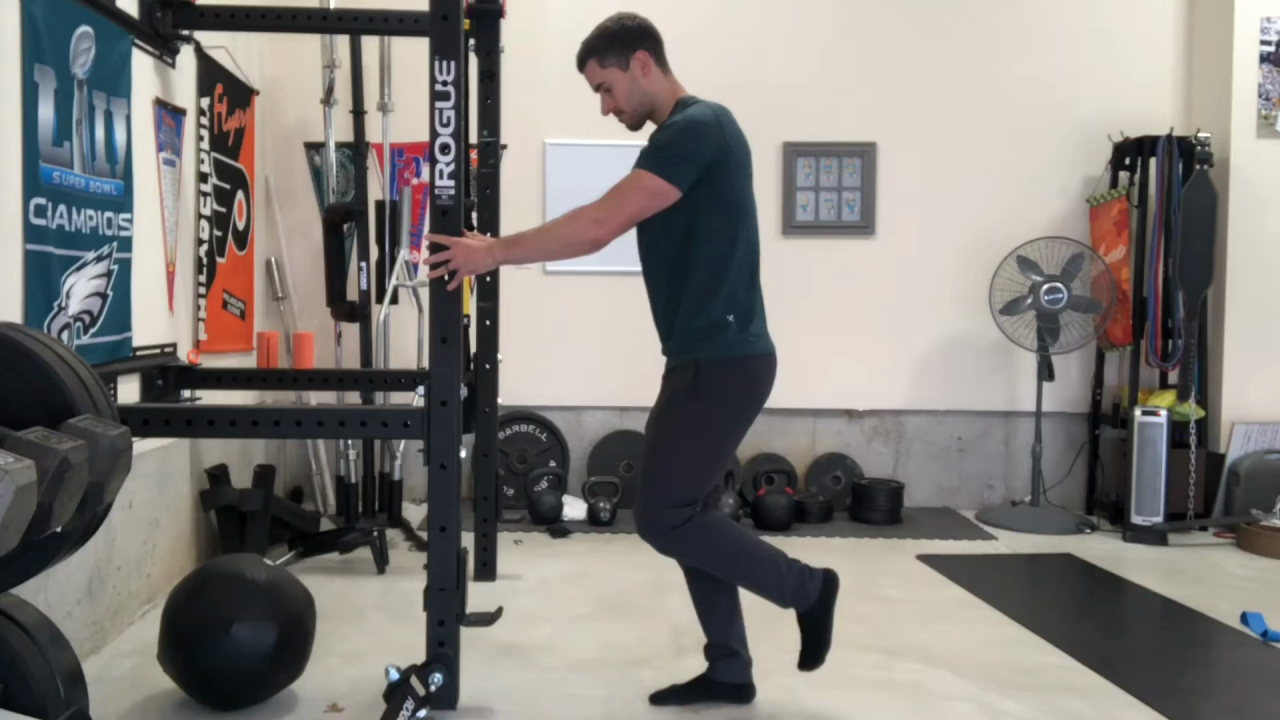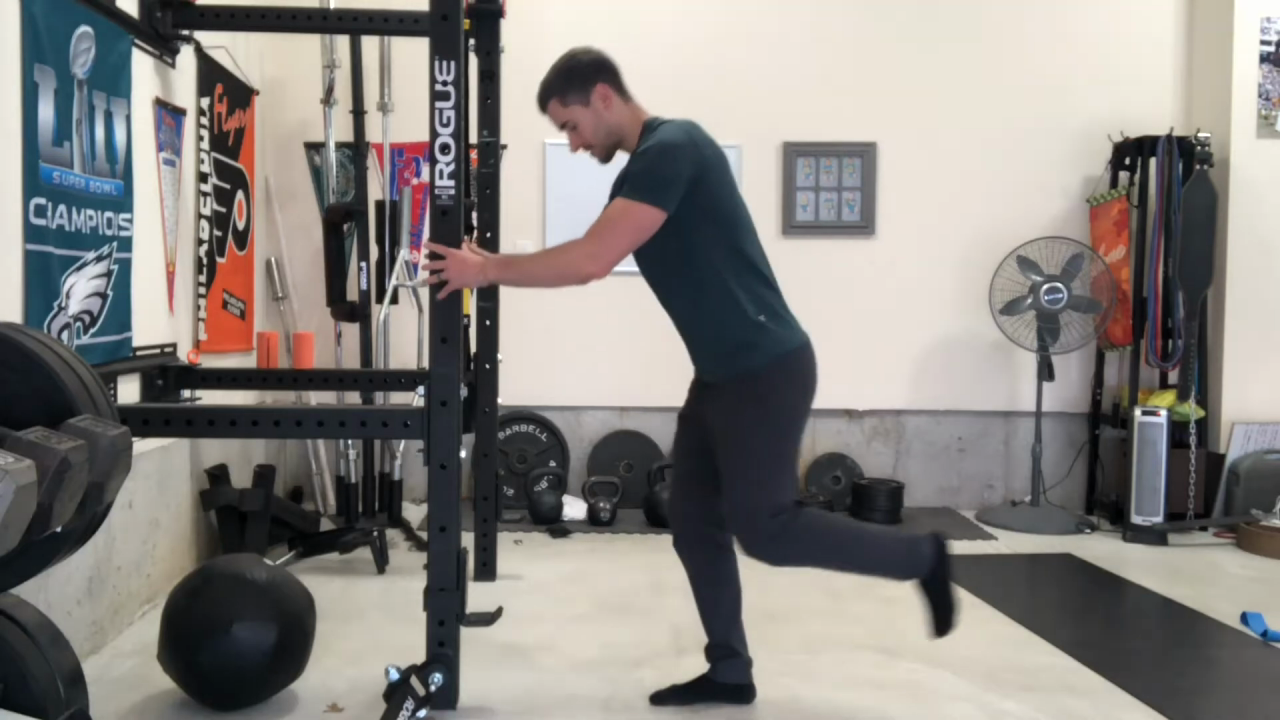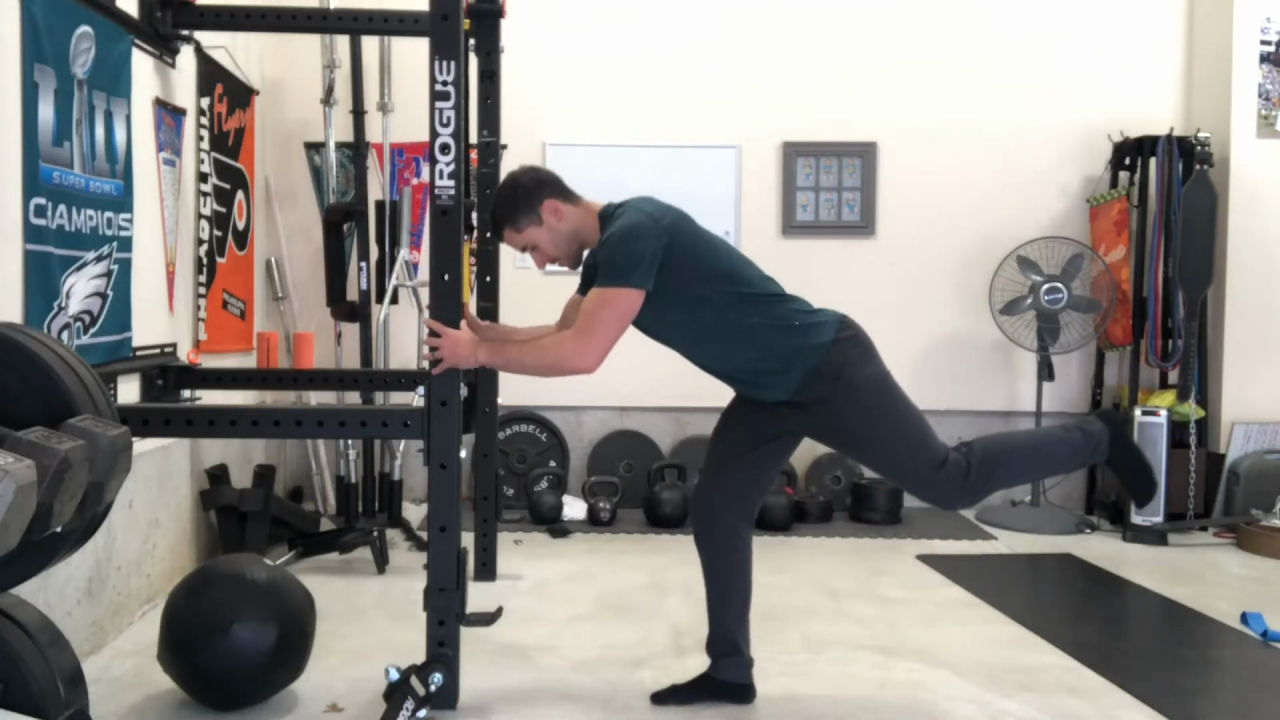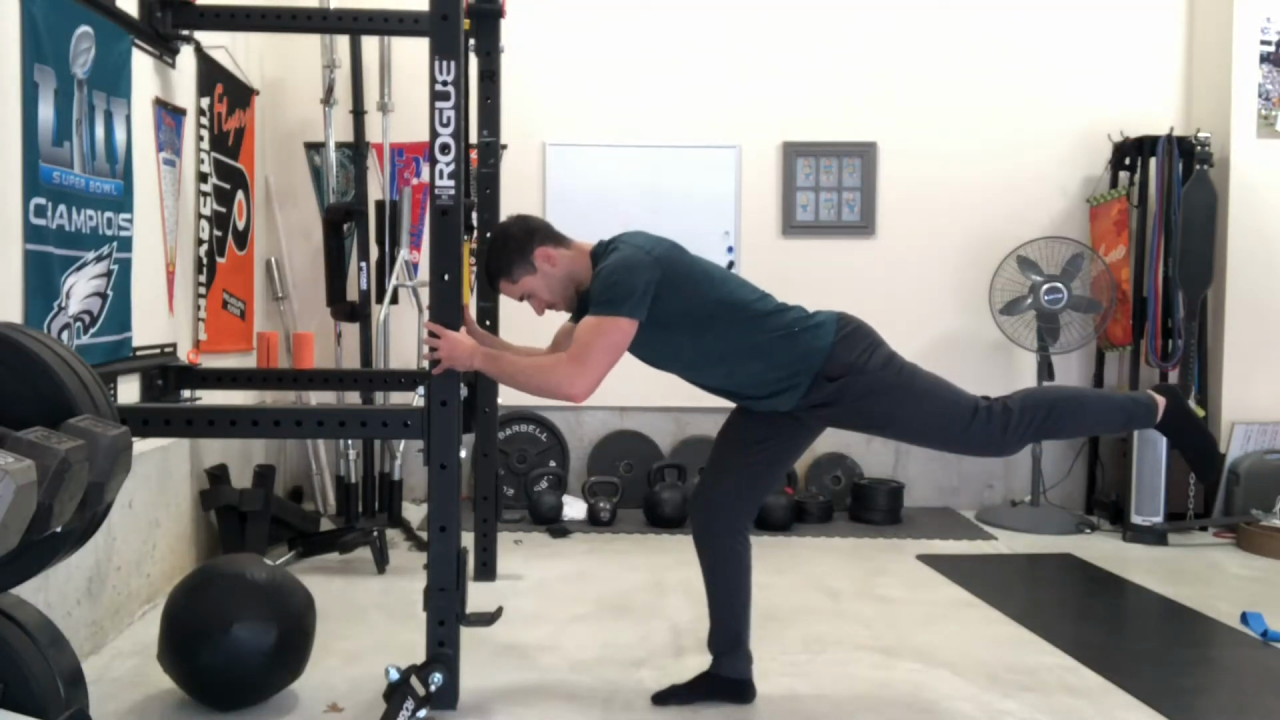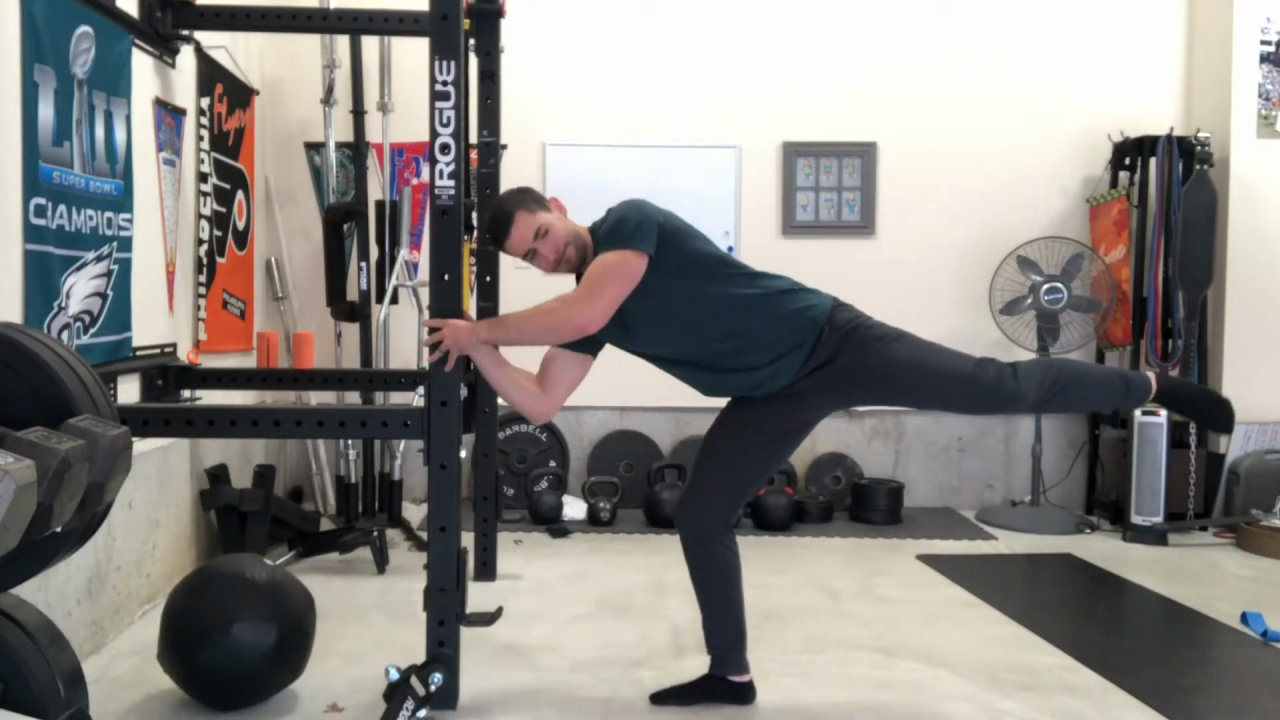
dt=1s
person 1, frame 1
left shoulder: (698, 129)
right shoulder: (680, 136)
left elbow: (599, 226)
right elbow: (606, 226)
left wrist: (492, 254)
right wrist: (499, 251)
left hip: (722, 362)
right hip: (704, 359)
left knee: (665, 517)
right knee: (685, 515)
left ankle: (806, 587)
right ankle: (728, 670)
person 1, frame 2
left shoulder: (670, 149)
right shoulder: (649, 161)
left elbow: (592, 260)
right elbow: (592, 257)
left wrist: (489, 271)
right wrist: (491, 265)
left hip: (763, 369)
right hip: (724, 371)
left knee: (764, 528)
right knee: (694, 523)
left ankle: (918, 557)
right ankle: (728, 672)
person 1, frame 3
left shoulder: (634, 233)
right shoulder: (609, 253)
left elbow: (582, 354)
right elbow: (563, 337)
left wrist: (479, 354)
right wrist: (482, 330)
left hip: (826, 368)
right hip: (772, 386)
left knee: (945, 480)
right knee: (716, 512)
left ankle: (1096, 439)
right ankle: (729, 670)
person 1, frame 4
left shoulder: (627, 267)
right shoulder: (602, 287)
left elbow: (574, 382)
right elbow: (553, 363)
left wrist: (476, 358)
right wrist: (479, 341)
left hip: (835, 366)
right hip: (783, 396)
left knee: (991, 429)
right knee: (715, 512)
left ankle: (1155, 408)
right ankle: (730, 670)
person 1, frame 5
left shoulder: (631, 221)
right shoulder: (588, 306)
left elbow: (582, 315)
right elbow: (540, 403)
left wrist: (479, 328)
right wrist: (477, 351)
left hip: (826, 341)
right hip: (771, 394)
left knee: (999, 388)
right knee: (700, 515)
left ankle: (1151, 386)
right ankle: (731, 673)
